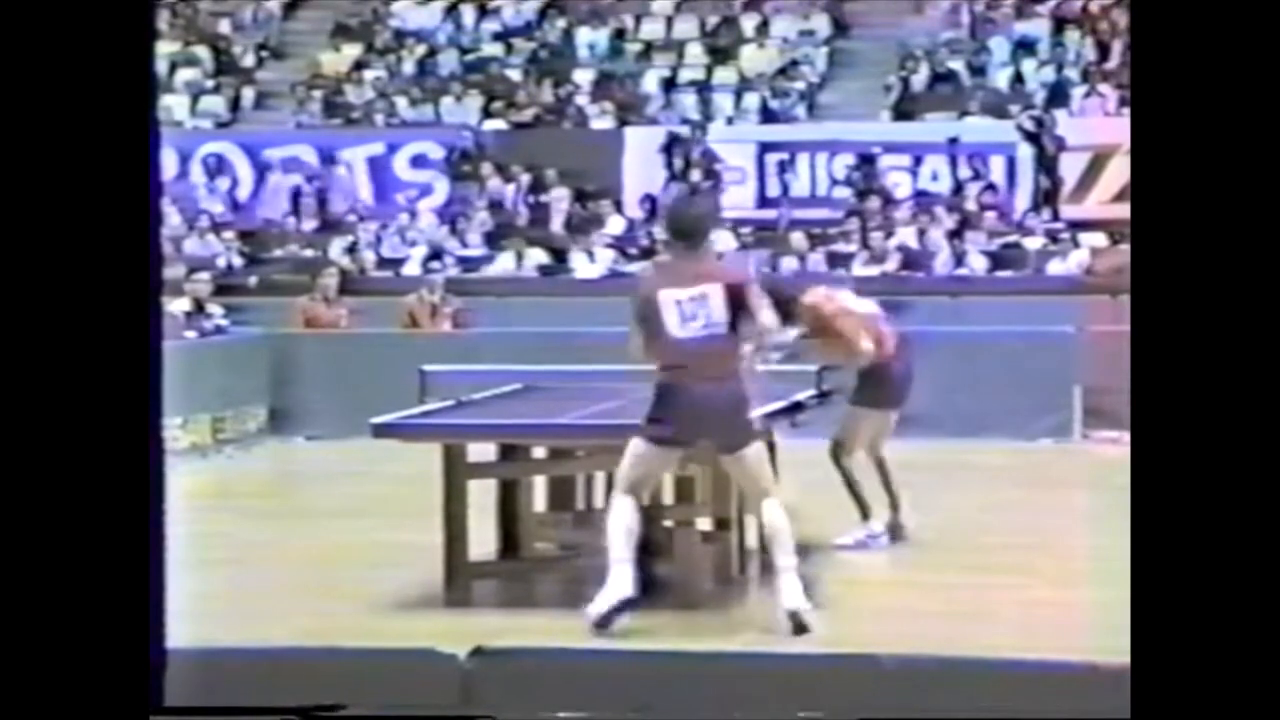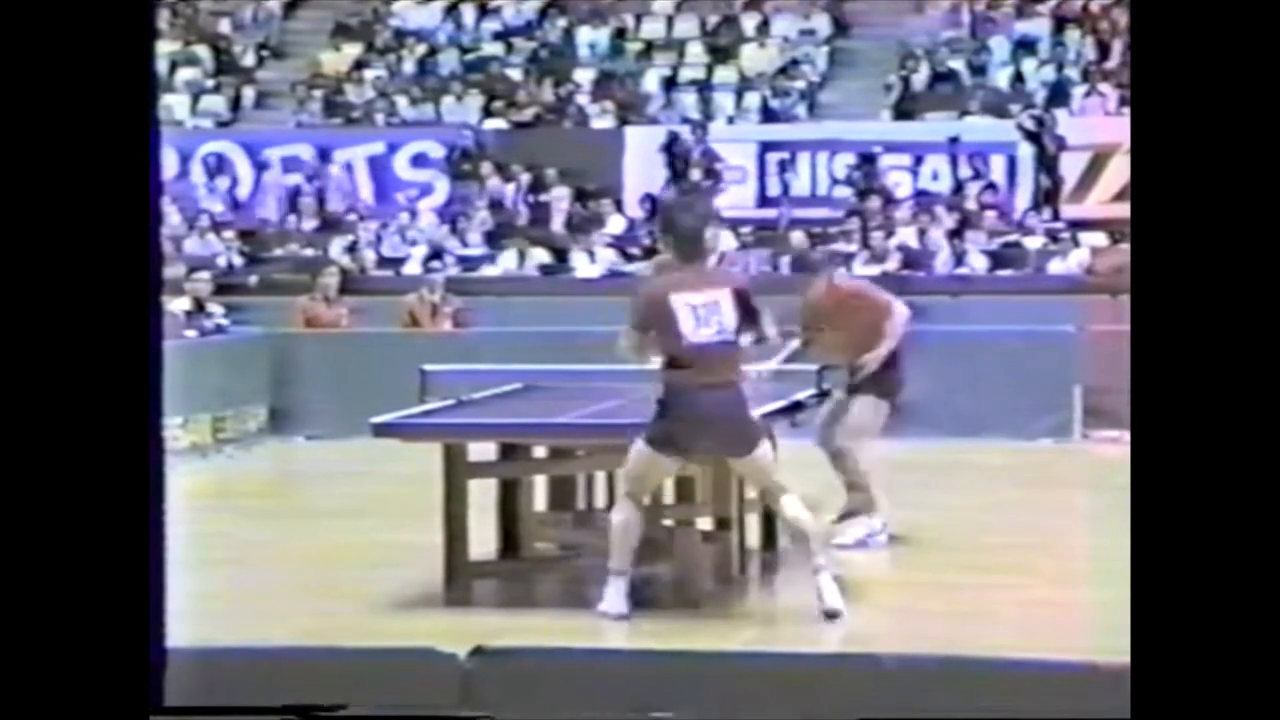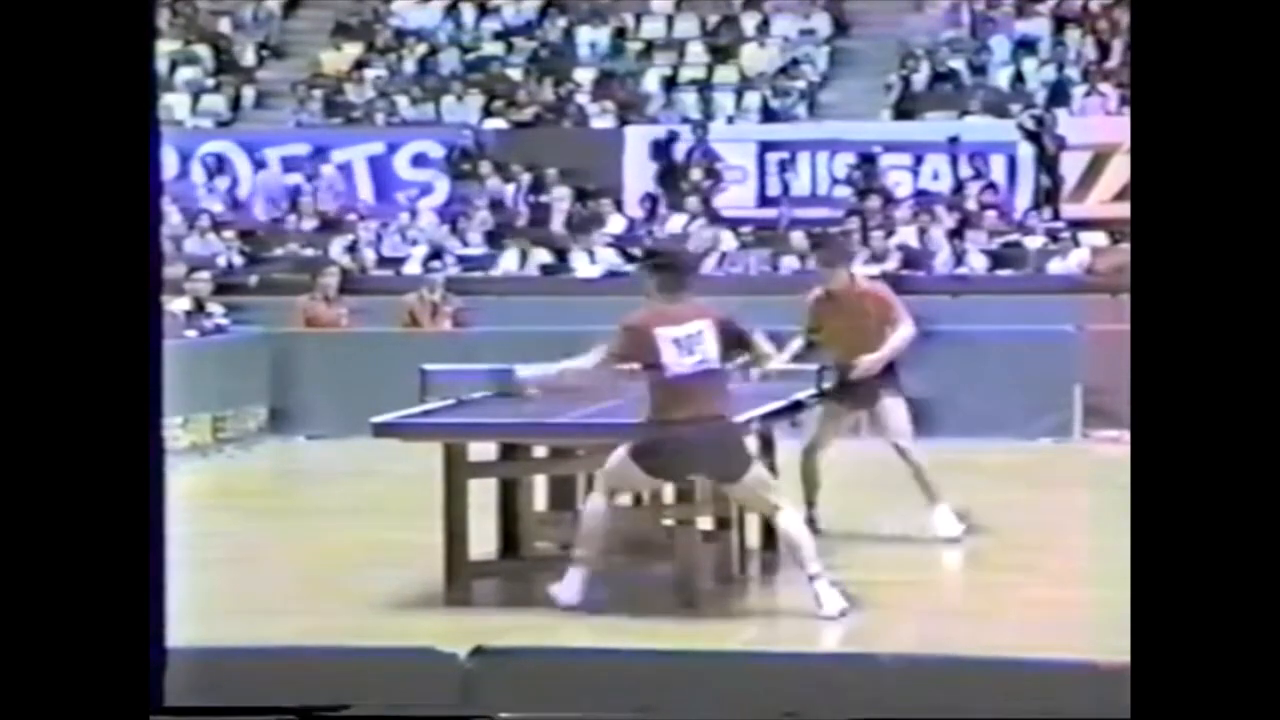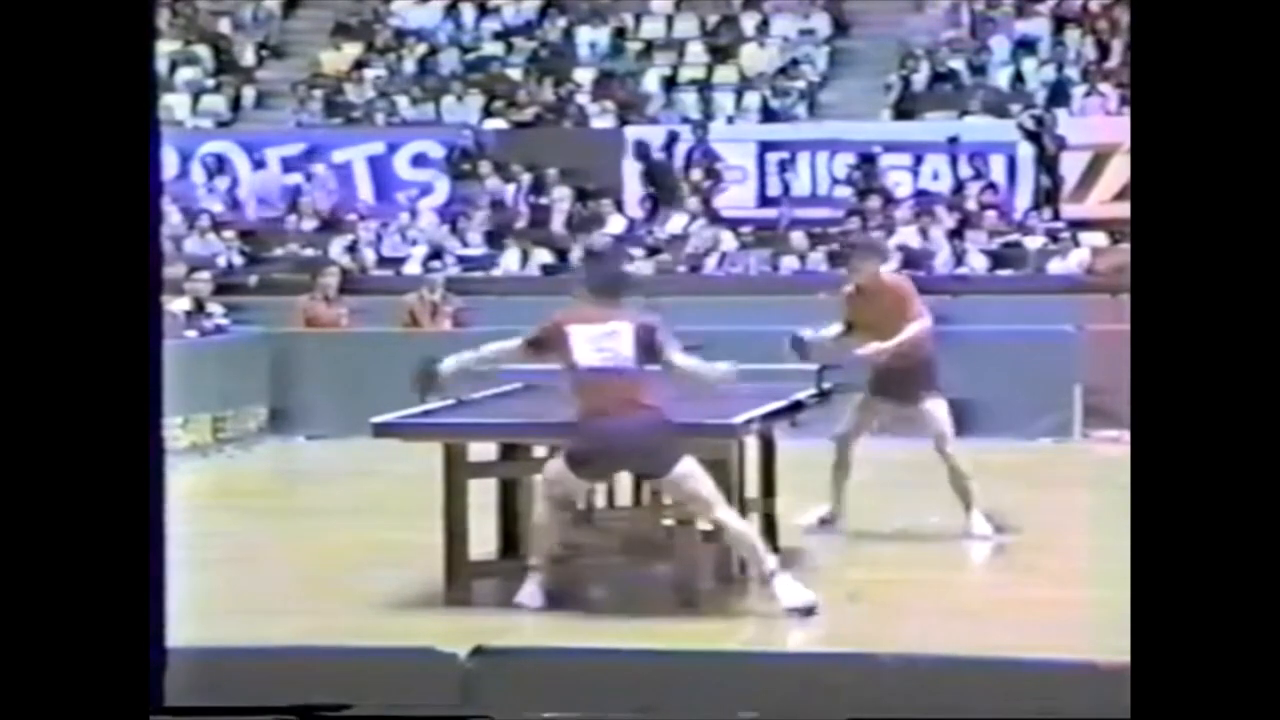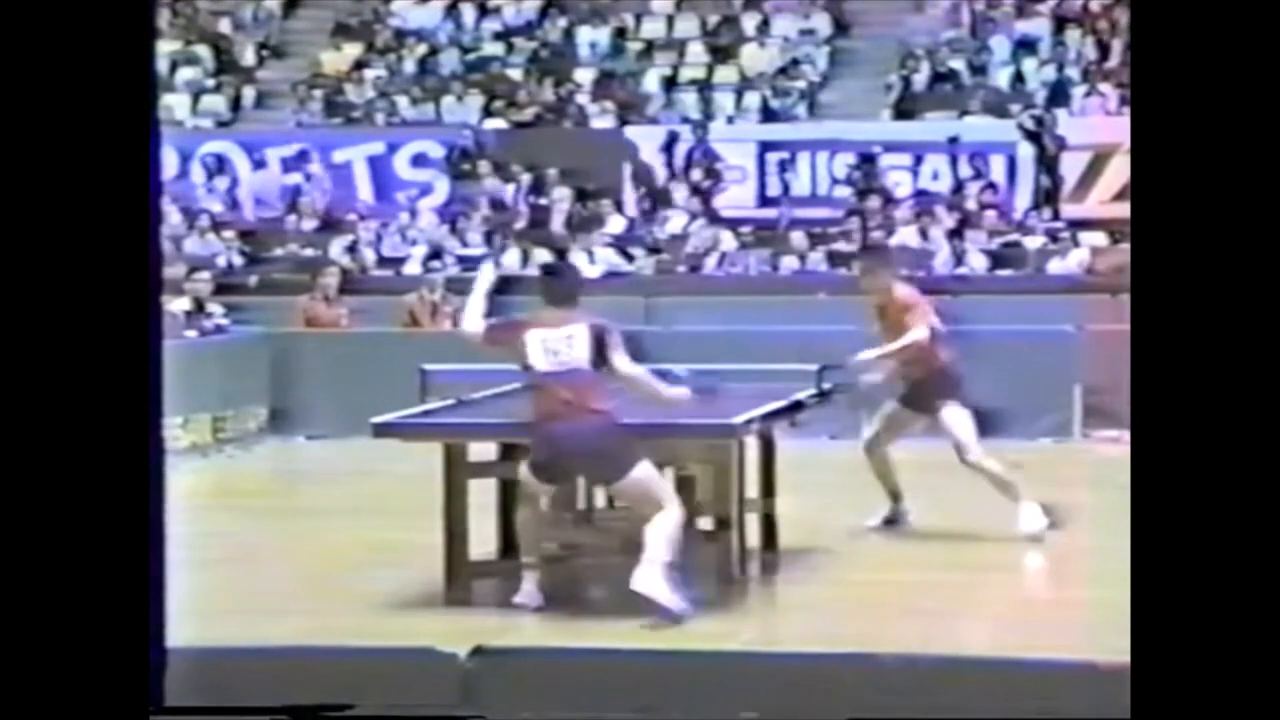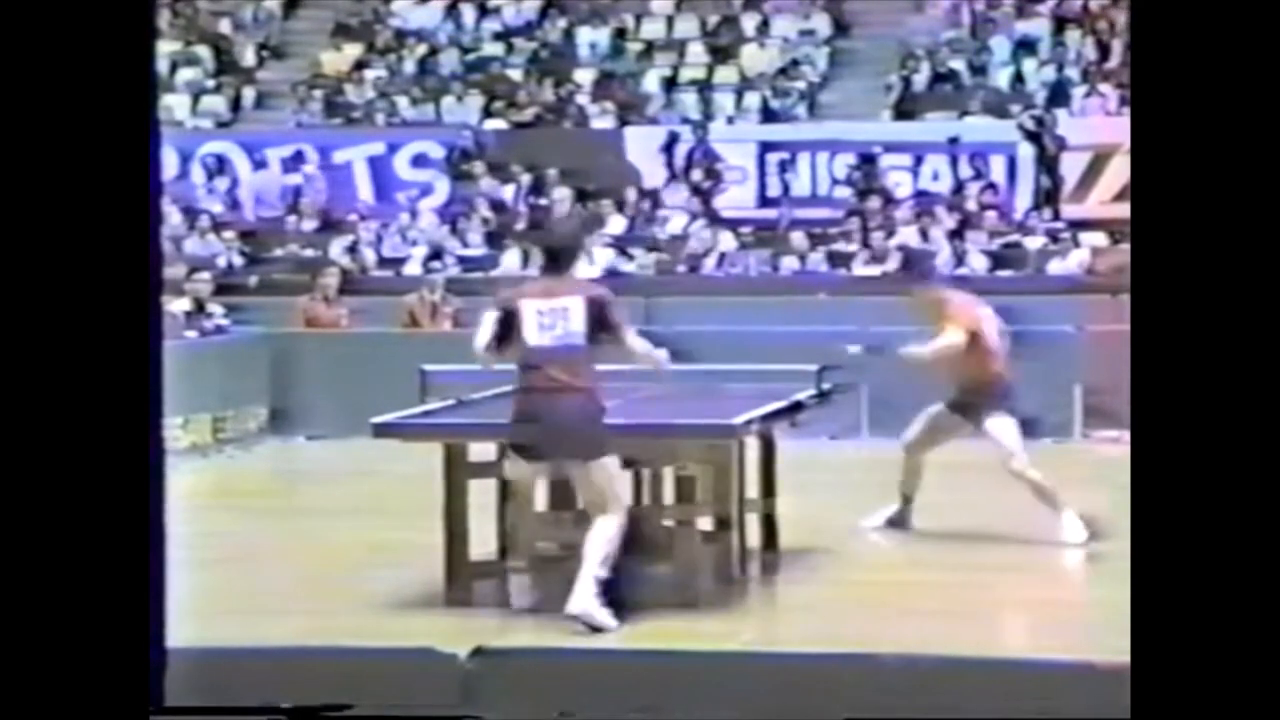
dt=0.2s
person 1, frame 1
left shoulder: (651, 283)
right shoulder: (732, 278)
left elbow: (641, 347)
right elbow: (769, 325)
right wrist: (739, 335)
left hip: (674, 402)
right hip: (727, 399)
left knee: (625, 493)
right knee: (766, 497)
left ankle: (620, 581)
right ankle: (791, 588)
person 1, frame 2
left shoulder: (656, 291)
right shoulder: (734, 285)
left elbow: (631, 350)
right elbow: (768, 336)
left hip: (680, 409)
right hip: (730, 407)
left knee: (629, 493)
right knee: (779, 492)
left ankle: (616, 591)
right ankle: (823, 581)
person 1, frame 3
left shoulder: (638, 324)
right shoulder: (715, 317)
left elbow: (593, 365)
right elbow: (765, 354)
left wrist: (543, 374)
left hip: (667, 438)
right hip: (719, 436)
left knee: (603, 487)
right knee: (778, 508)
left ankle: (575, 582)
right ankle: (823, 588)
person 1, frame 4
left shoulder: (563, 325)
right shoulder: (640, 324)
left elbow: (513, 350)
right elbow: (681, 363)
left wrist: (463, 359)
right wrist: (719, 371)
left hip: (596, 435)
right hip: (648, 429)
left knee: (549, 493)
right knee: (717, 508)
left ankle: (533, 586)
right ankle: (781, 584)
person 1, frame 5
left shoulder: (522, 329)
right shoulder: (597, 329)
left elbow: (470, 328)
right elbow: (626, 370)
left wrist: (483, 282)
right wrist: (668, 392)
left hip: (550, 441)
right hip: (599, 435)
left knee: (529, 494)
right knee: (668, 508)
left ankle: (530, 585)
right ankle: (653, 573)
person 1, frame 6
left shoulder: (515, 298)
right shoulder: (595, 296)
left elbow: (486, 354)
right elbow: (633, 348)
left wrist: (489, 319)
right wrist: (658, 357)
left hip: (531, 414)
right hip: (581, 413)
left knee: (520, 494)
right knee: (612, 511)
left ankle: (519, 585)
right ankle: (587, 592)
person 2, frame 1
left shoulder: (822, 309)
right shoulder: (821, 298)
left elbow: (866, 350)
left hip: (881, 375)
right hip: (894, 367)
left knee: (841, 451)
right knee: (872, 449)
left ankle: (873, 529)
right ankle: (895, 519)
person 2, frame 2
left shoulder: (854, 290)
right shoulder: (813, 306)
left elbow: (901, 311)
right elbow: (810, 342)
left wrist: (881, 350)
left hip: (881, 370)
right hip: (858, 372)
left knee: (847, 445)
right knee: (826, 436)
left ankle: (873, 522)
right ankle: (857, 501)
person 2, frame 3
left shoulder: (875, 293)
right shoulder: (818, 301)
left elbow: (906, 329)
right elbow: (810, 338)
left wrist: (880, 356)
right wrist: (786, 356)
left hip: (881, 375)
right hip: (848, 381)
left knee: (902, 446)
right knee: (810, 449)
left ankle: (939, 510)
right ankle: (809, 515)
person 2, frame 4
left shoulder: (898, 285)
right shoulder: (851, 295)
left elbow: (924, 323)
right elbow: (850, 326)
left wrist: (887, 346)
right wrist: (818, 335)
left hip: (917, 371)
right hip: (884, 375)
left knee: (945, 447)
right knee: (842, 438)
left ankle: (974, 513)
right ankle: (834, 510)
person 2, frame 5
left shoulder: (904, 299)
right shoulder: (882, 305)
left elbow: (920, 336)
left wrist: (877, 354)
right wrist: (889, 368)
left hip: (939, 383)
right hip: (917, 387)
left knee: (971, 456)
right knee: (872, 443)
left ankle: (1027, 506)
right ankle: (897, 509)
person 2, frame 6
left shoulder: (959, 308)
right shoulder: (953, 306)
left elbow: (953, 343)
left wrist: (914, 352)
left hip: (990, 393)
right hip: (967, 392)
left knee: (1016, 465)
right knee: (911, 445)
left ankle: (1067, 517)
right ankle: (902, 512)
